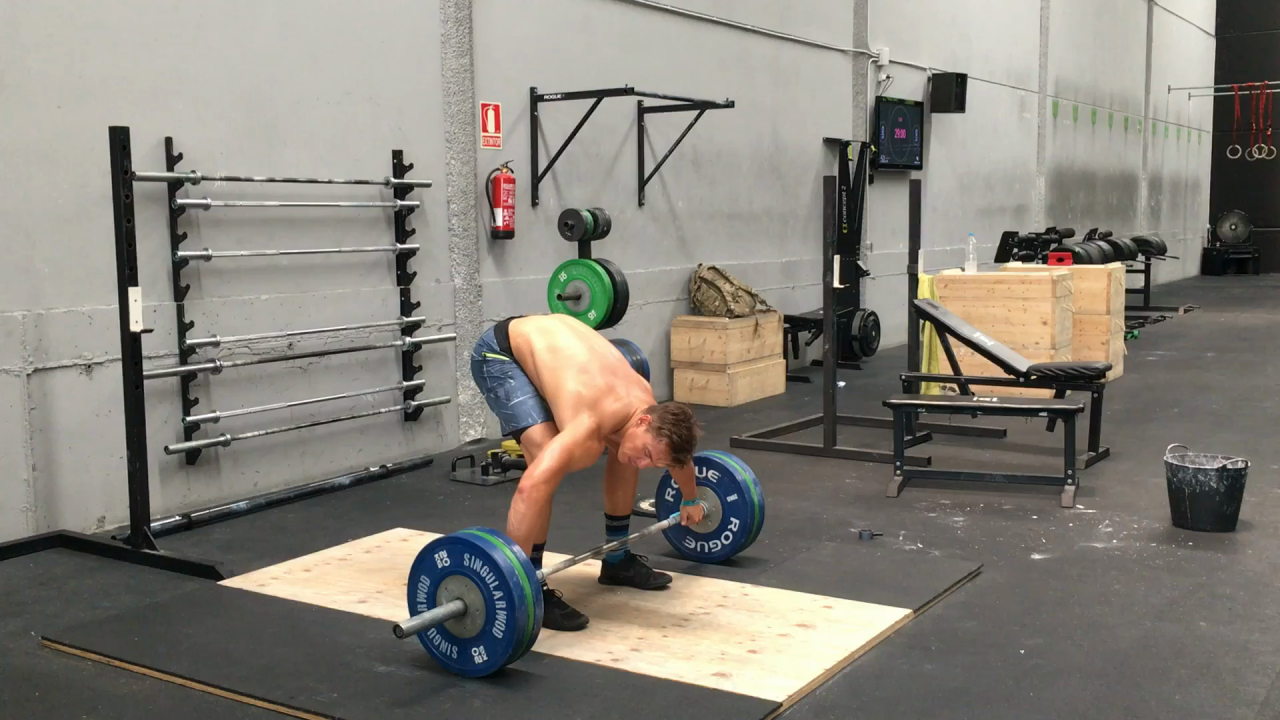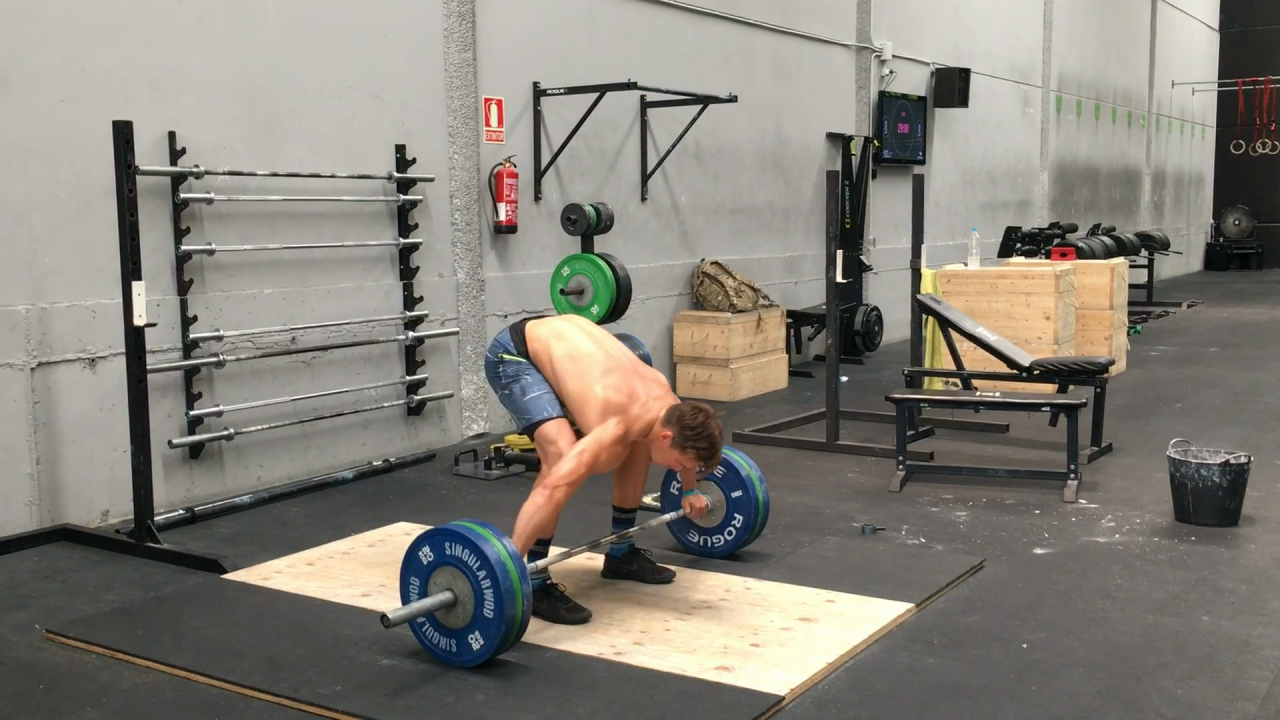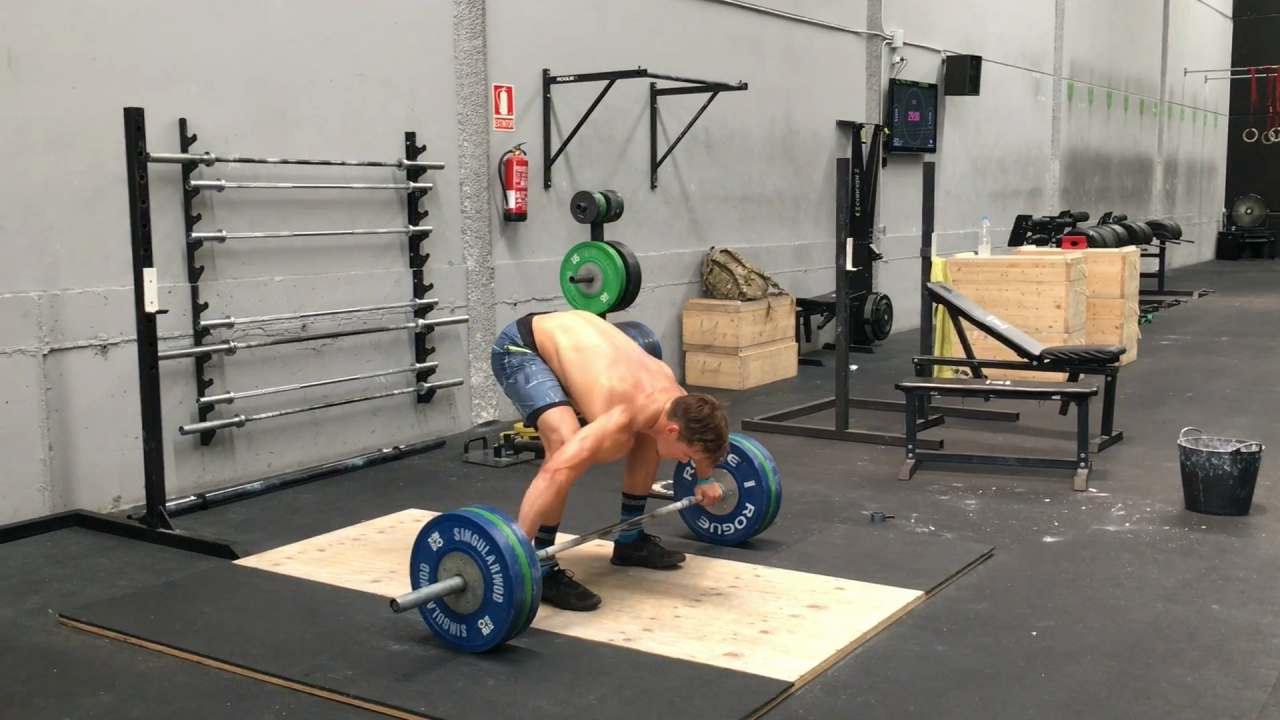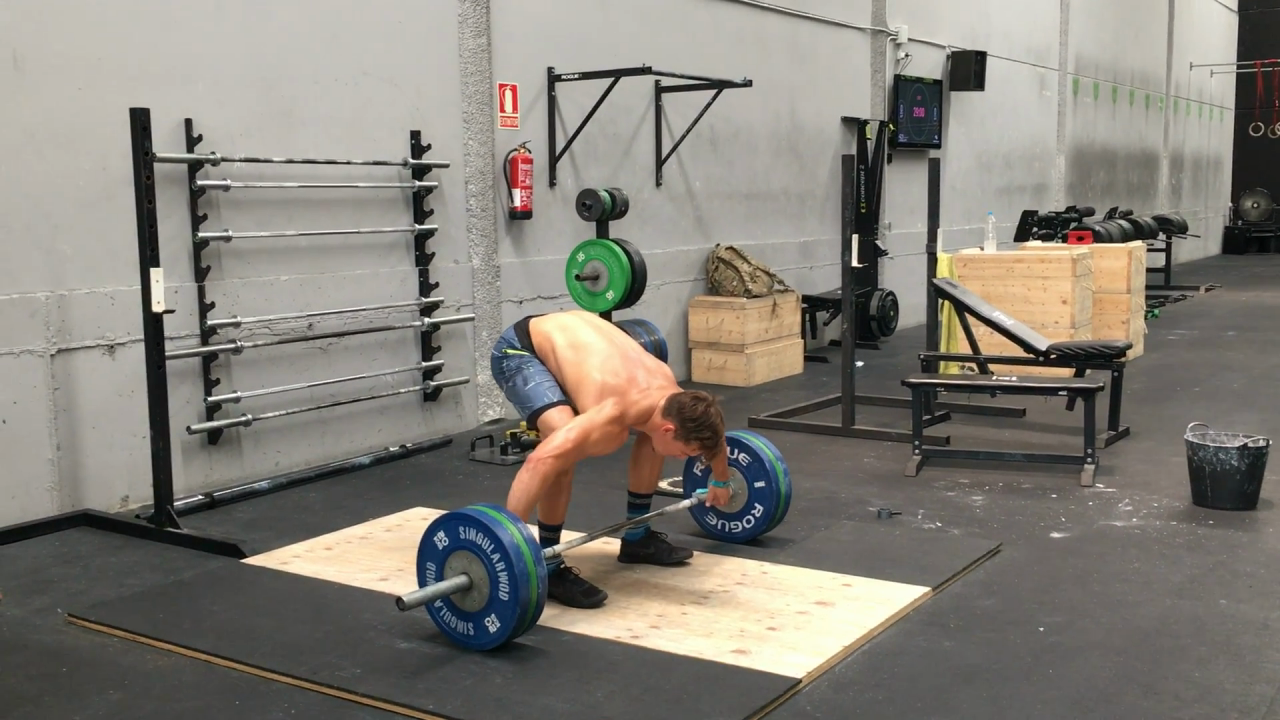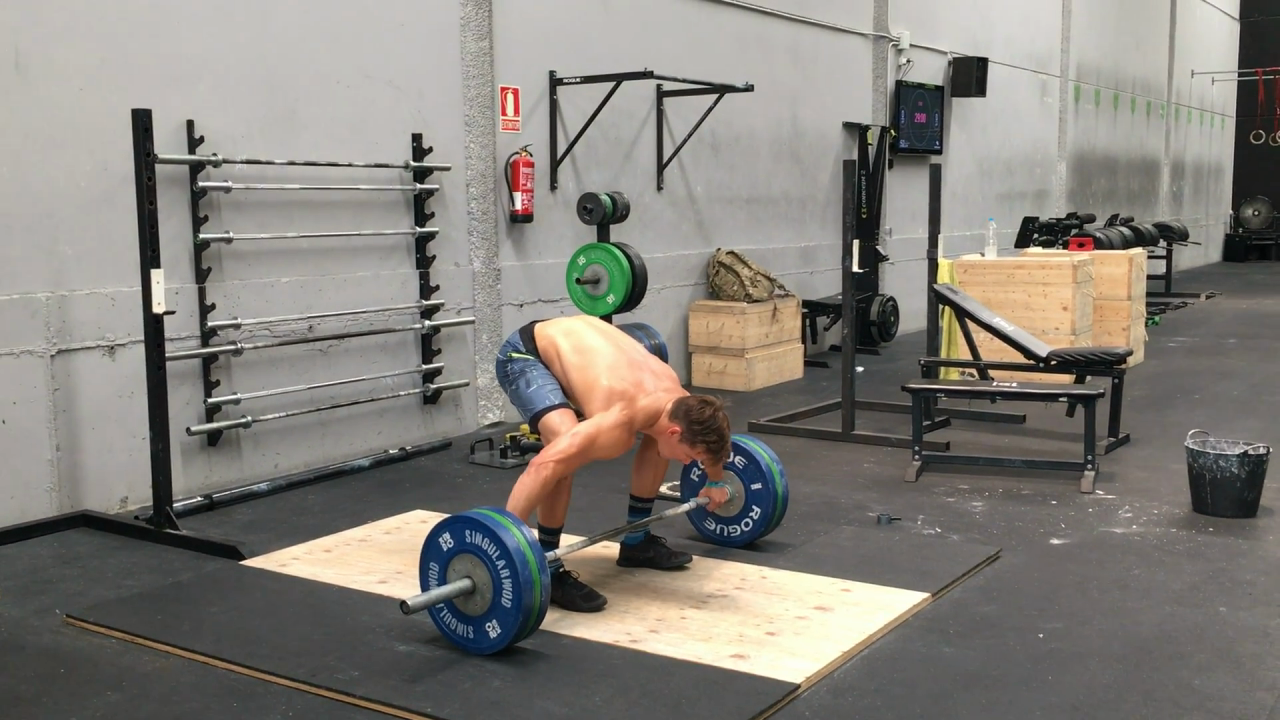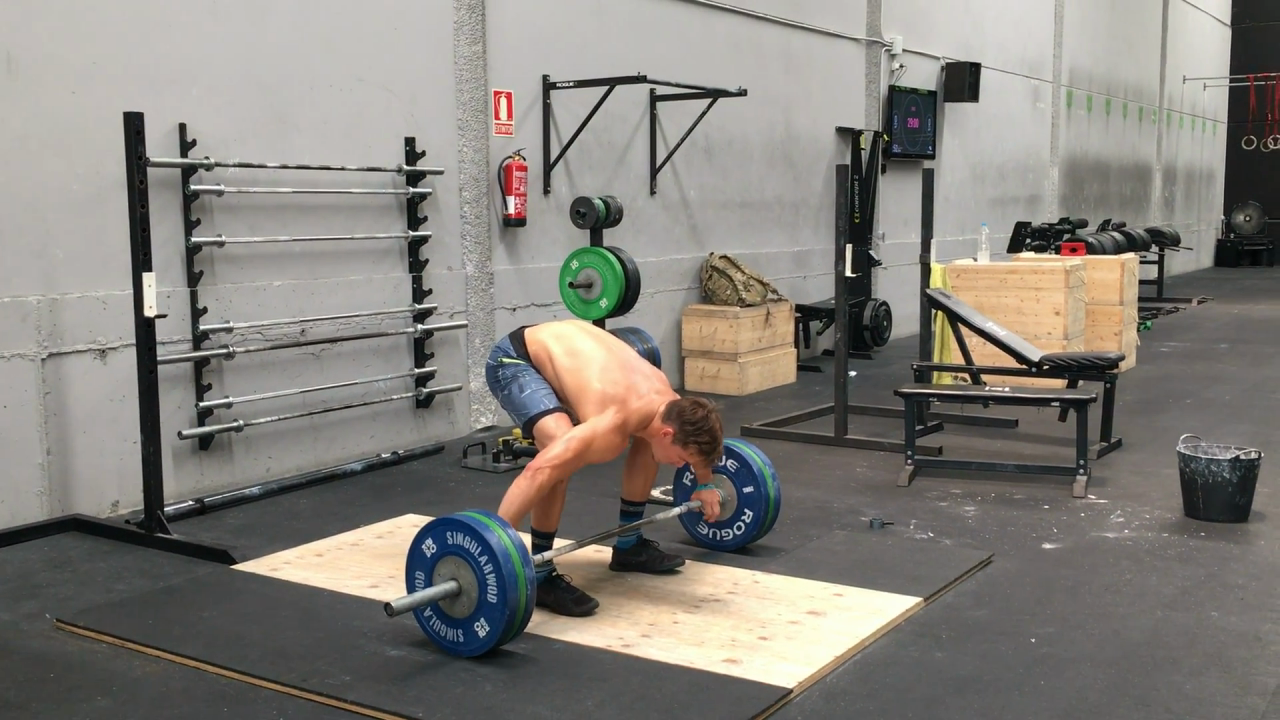
dt=0.7s
person 1, frame 1
left shoulder: (652, 412)
right shoulder: (591, 428)
left elbow: (679, 455)
right elbow: (530, 488)
left wrist: (690, 501)
right hip: (500, 353)
left knee: (622, 451)
right knee: (545, 454)
left ankle: (617, 560)
person 1, frame 2
left shoulder: (670, 408)
right shoulder: (615, 434)
left elbow: (696, 442)
right elbow: (553, 487)
left wrist: (690, 491)
right hip: (513, 353)
right knee: (562, 455)
left ankle: (621, 553)
right ankle: (535, 584)
person 1, frame 3
left shoulder: (677, 401)
right shoulder: (620, 424)
left elbow: (704, 434)
right elbow: (554, 473)
left wrist: (705, 479)
right hip: (520, 348)
left knee: (650, 436)
right knee: (565, 440)
left ankle: (630, 540)
right ankle: (543, 570)
person 1, frame 4
left shoulder: (674, 400)
right shoulder: (612, 420)
left elbow: (712, 434)
right elbow: (539, 463)
left wrist: (721, 482)
right hip: (519, 350)
left knee: (650, 435)
right knee: (561, 453)
left ankle: (637, 538)
right ankle: (549, 569)
person 1, frame 5
left shoulder: (678, 403)
right shoulder: (619, 425)
left elbow: (708, 435)
right elbow: (542, 466)
left wrist: (715, 483)
right hip: (524, 355)
left knee: (657, 438)
right knee: (564, 457)
left ankle: (636, 542)
right ankle: (548, 572)
person 1, frame 6
left shoulder: (670, 405)
right shoulder: (613, 428)
left elbow: (696, 434)
right elbow: (538, 472)
left wrist: (704, 486)
right hip: (514, 360)
left knee: (646, 441)
right knee: (560, 447)
left ankle: (628, 546)
right ankle: (541, 577)
